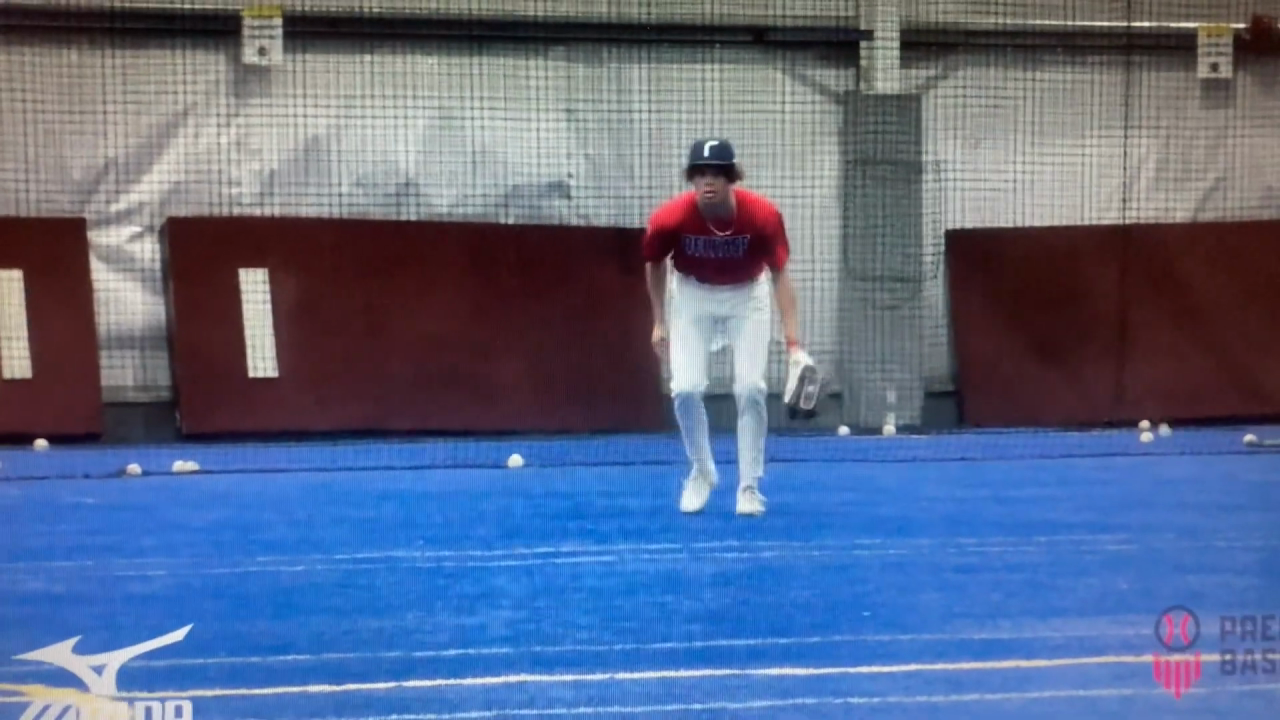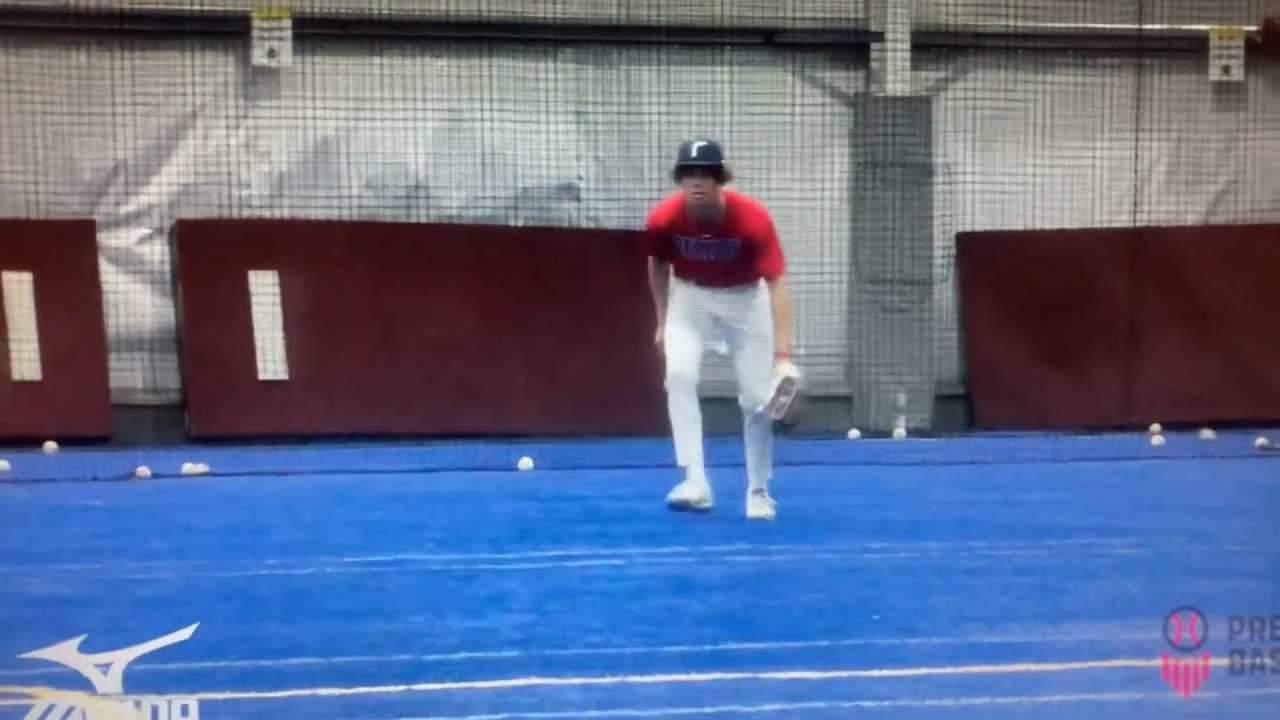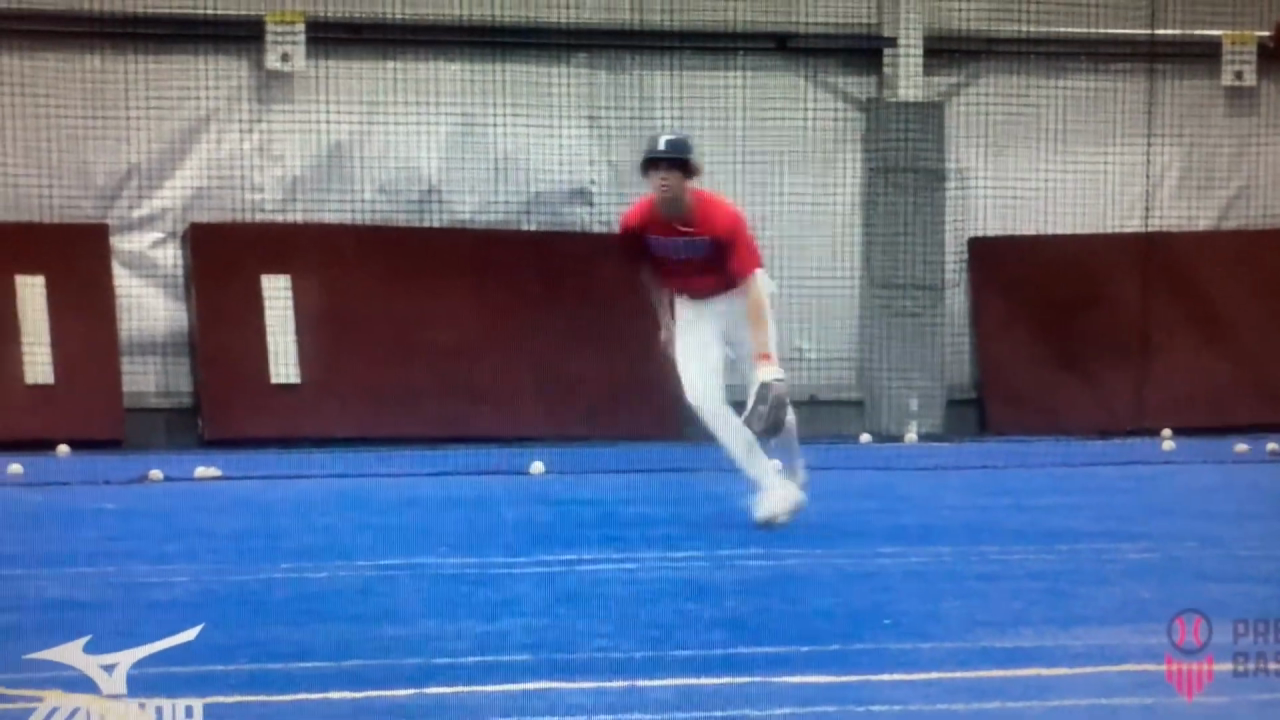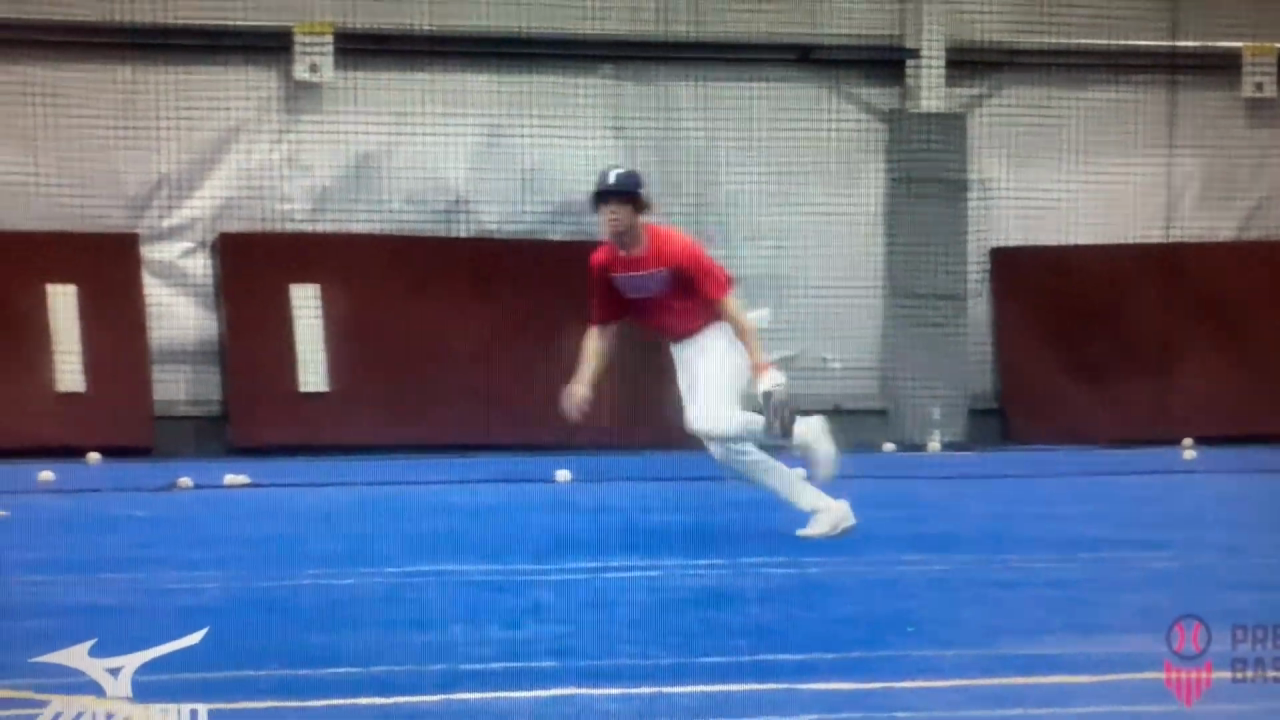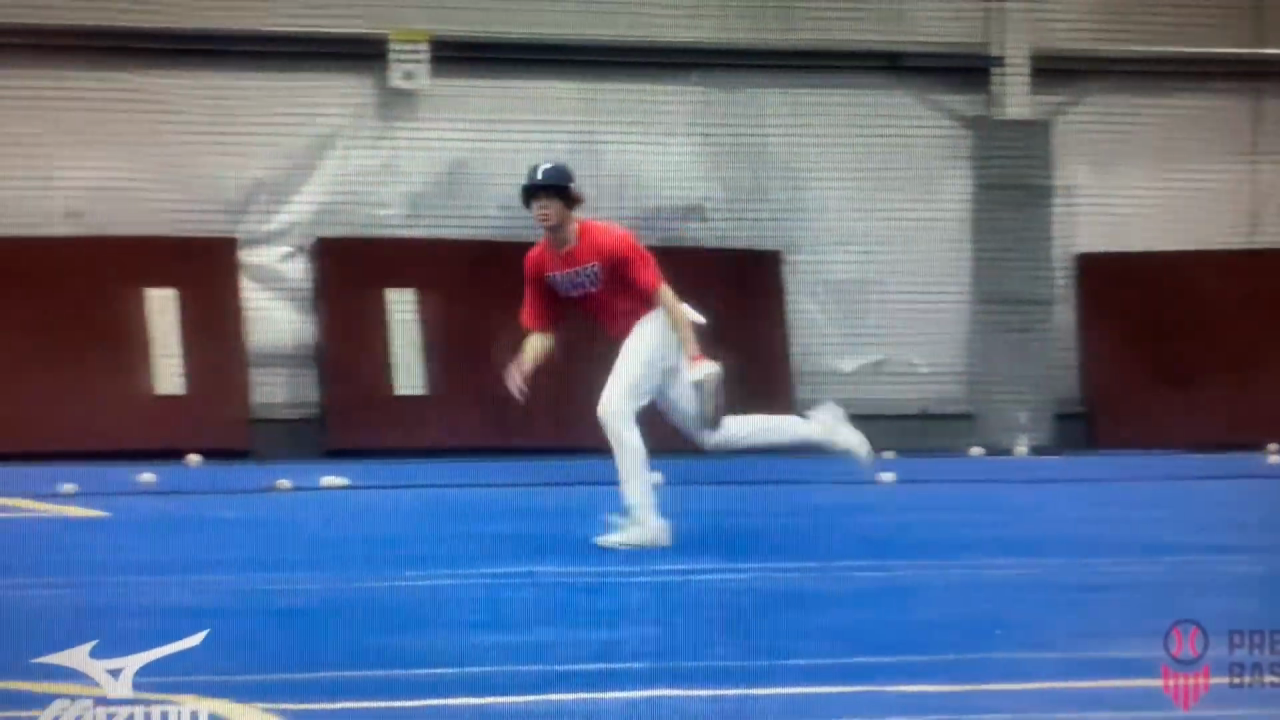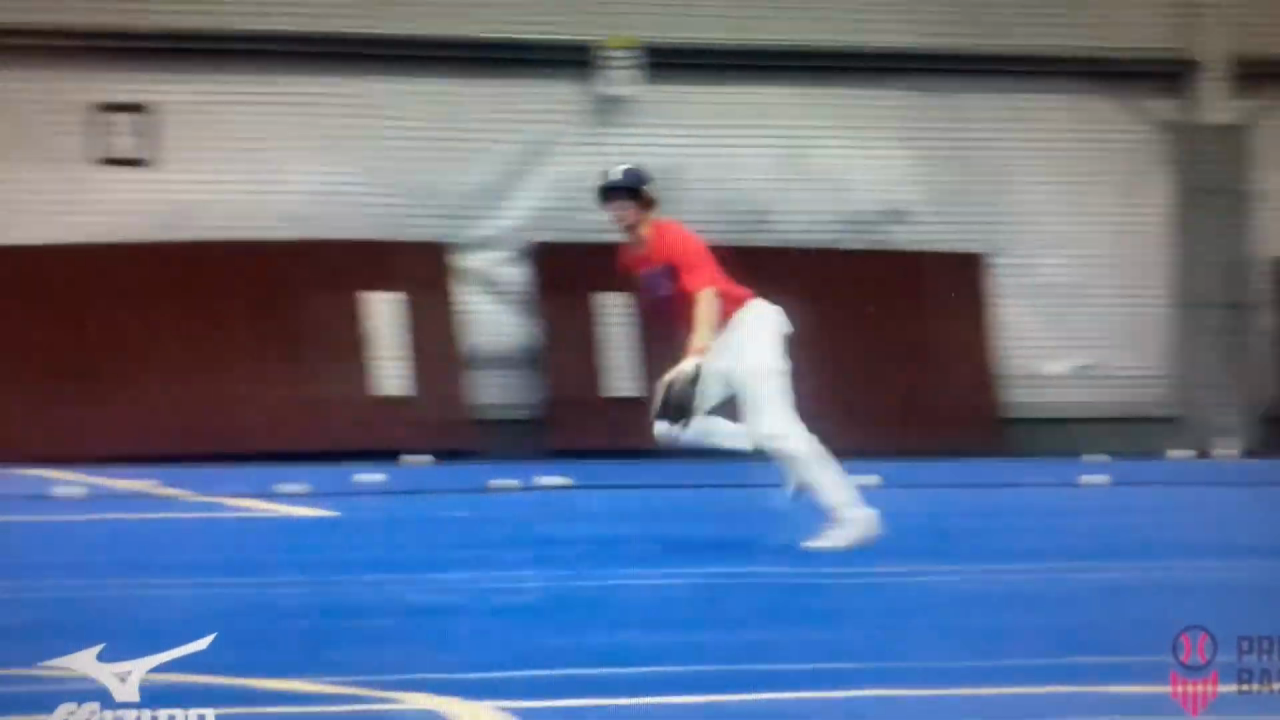
dt=0.2s
person 1, frame 1
left shoulder: (763, 214)
right shoulder: (669, 217)
left elbow: (780, 277)
right elbow: (654, 264)
left wrist: (794, 342)
right wrist: (660, 322)
left hip: (747, 293)
right hip: (691, 295)
left knee: (750, 388)
right knee: (686, 389)
left ankle: (749, 487)
right ankle: (701, 471)
person 1, frame 2
left shoulder: (753, 218)
right shoulder: (662, 220)
left elbow: (777, 287)
right elbow: (657, 265)
left wrist: (784, 356)
right wrist: (663, 322)
left hip: (744, 296)
right hip: (690, 296)
left knee: (758, 399)
right knee: (679, 373)
left ankle: (759, 491)
right ankle: (696, 482)
person 1, frame 3
left shoulder: (723, 215)
right shoulder: (635, 220)
left elbow: (753, 285)
left wrist: (766, 357)
right wrist: (668, 325)
left hip: (735, 303)
right hip: (690, 310)
left knee: (767, 402)
right knee: (703, 400)
left ankle: (793, 480)
right ankle: (775, 487)
person 1, frame 4
left shoulder: (677, 249)
right shoulder: (601, 263)
left elbow: (727, 306)
right elbow: (602, 329)
left wrist: (762, 369)
right wrist: (583, 383)
left hip: (718, 336)
right hip: (685, 349)
left knee: (709, 423)
right knee: (727, 448)
left ankle: (802, 432)
right ankle: (827, 507)
person 1, frame 5
left shoulder: (610, 240)
right shoulder: (537, 263)
left elbow: (662, 294)
right elbow: (542, 332)
left wrist: (696, 358)
right wrist: (523, 368)
left hip: (661, 326)
right hip: (639, 337)
left knee: (612, 409)
right knee: (710, 435)
left ankle: (646, 522)
right ankle: (821, 425)
person 1, frame 6
left shoulder: (675, 239)
right shoulder: (631, 256)
left elbow: (709, 294)
left wrist: (695, 356)
left hip: (746, 327)
right hip: (717, 341)
left knee: (773, 431)
right knee: (671, 429)
left ankle: (856, 517)
right ankle: (768, 445)
